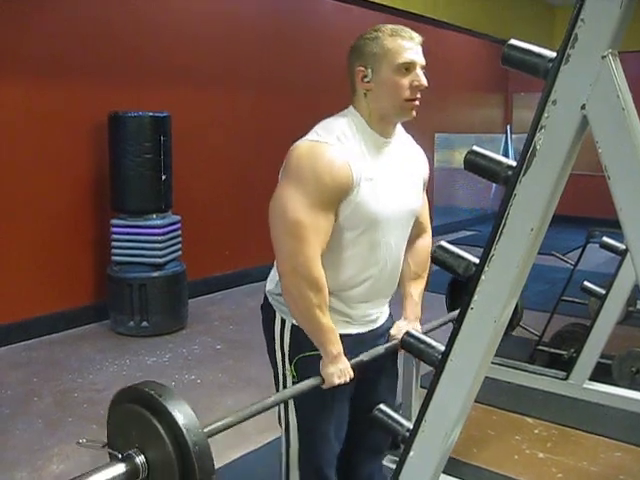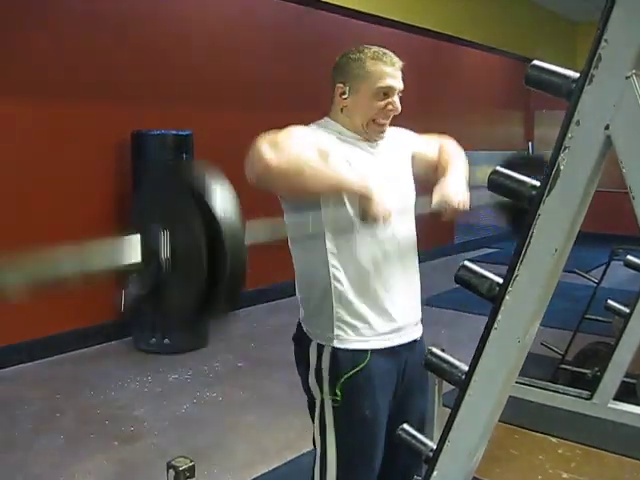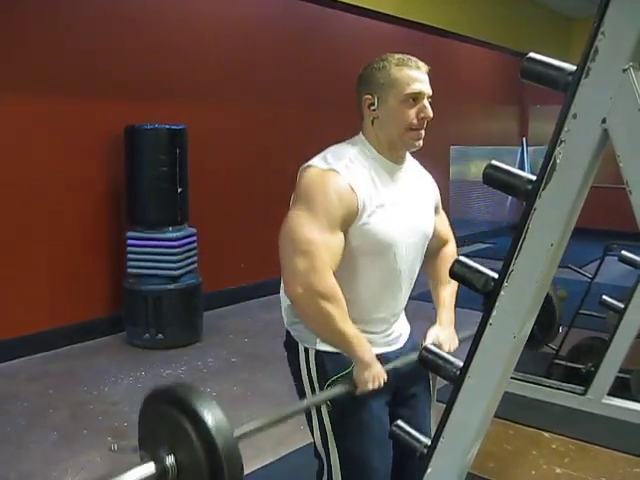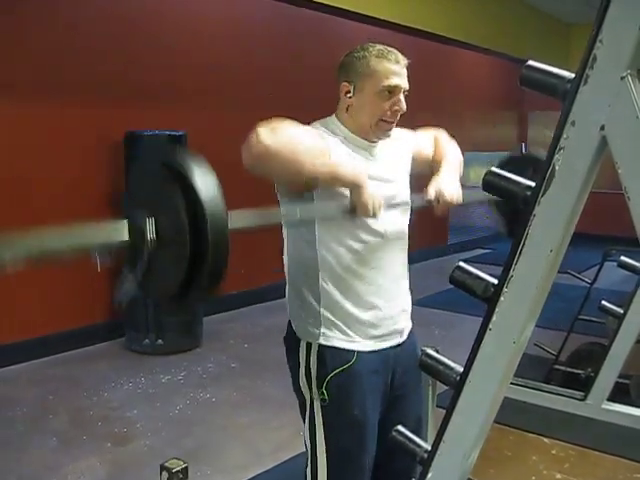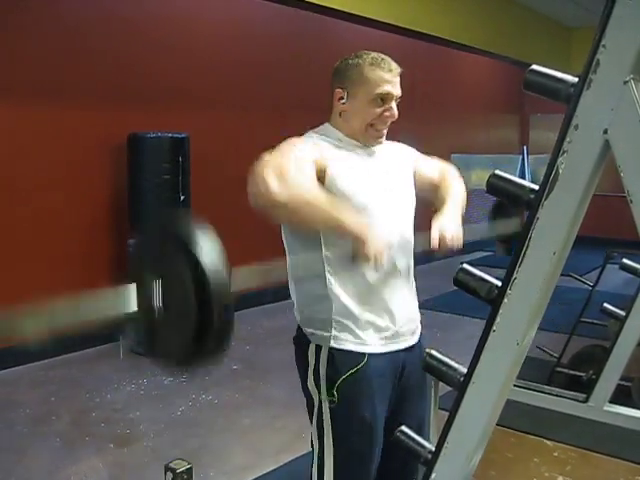
dt=1s
person 1, frame 1
left shoulder: (411, 153)
right shoulder: (322, 155)
left elbow: (419, 235)
right elbow: (298, 266)
left wrist: (411, 313)
right wrist: (330, 351)
left hip: (376, 325)
right hip: (310, 329)
person 1, frame 2
left shoulder: (398, 144)
right shoulder: (314, 148)
left elbow: (445, 147)
right elbow: (267, 159)
left wrist: (454, 177)
right wrist: (360, 188)
left hip: (407, 338)
right hip: (345, 348)
person 1, frame 3
left shoulder: (421, 179)
right shoulder: (332, 179)
left elbow: (442, 246)
right elbow: (307, 284)
left wrist: (444, 318)
right wrist: (361, 357)
left hip: (398, 344)
right hip: (331, 354)
person 1, frame 4
left shoulder: (398, 143)
right shoulder: (313, 145)
left elbow: (442, 141)
right elbow: (264, 145)
left wrist: (446, 172)
right wrist: (354, 180)
left hip: (399, 338)
right hip: (336, 349)
person 1, frame 5
left shoulder: (397, 155)
right shoulder: (311, 154)
left elbow: (447, 175)
right elbow: (270, 187)
left wrist: (450, 212)
right wrist: (357, 231)
left hip: (406, 341)
right hip: (344, 351)
